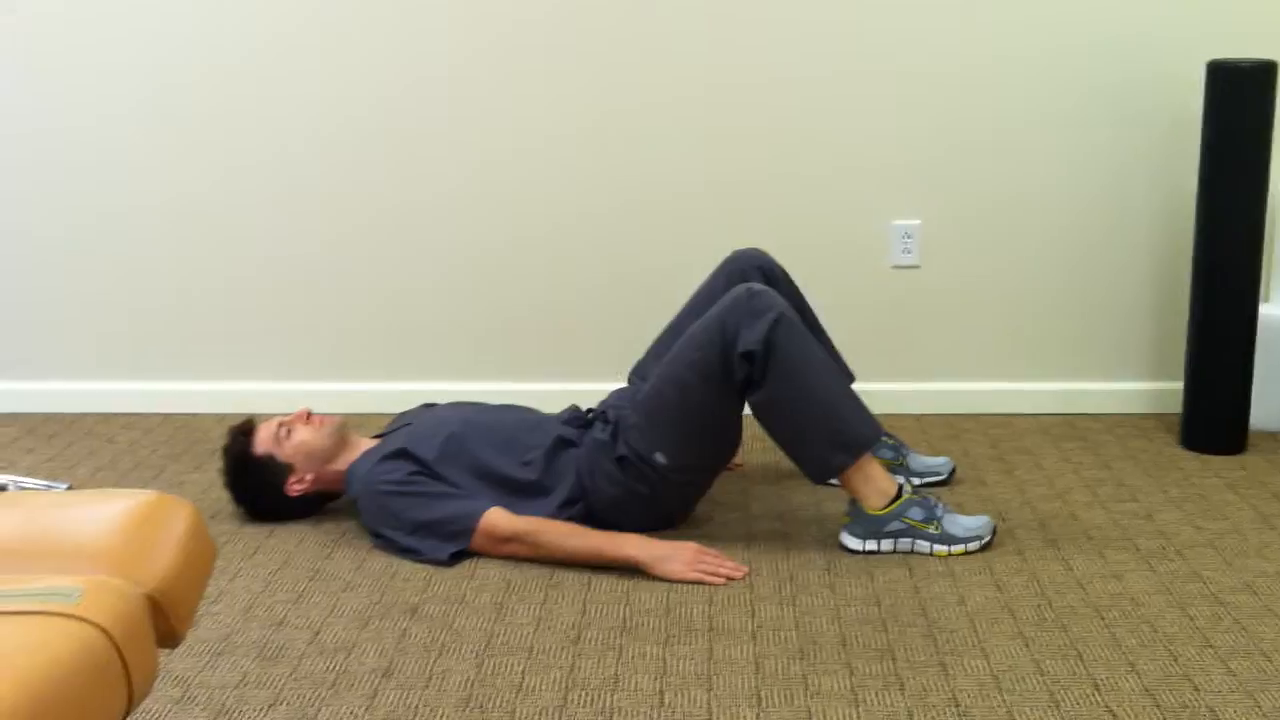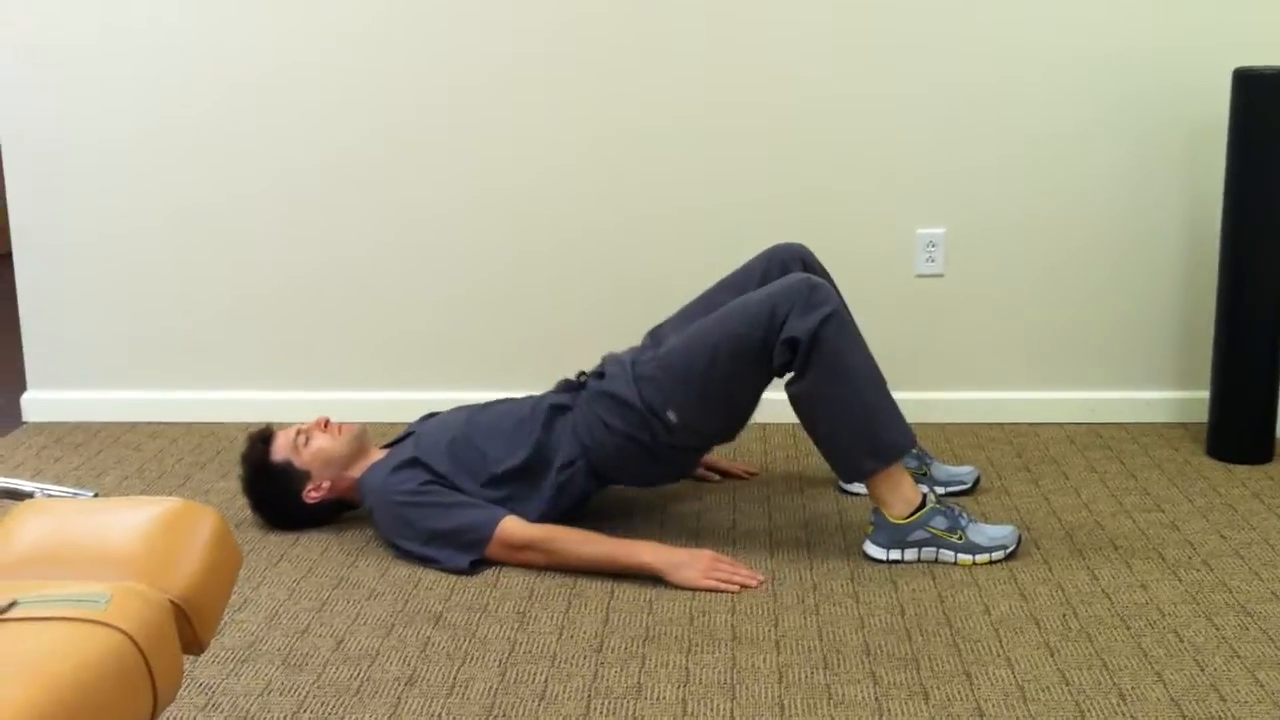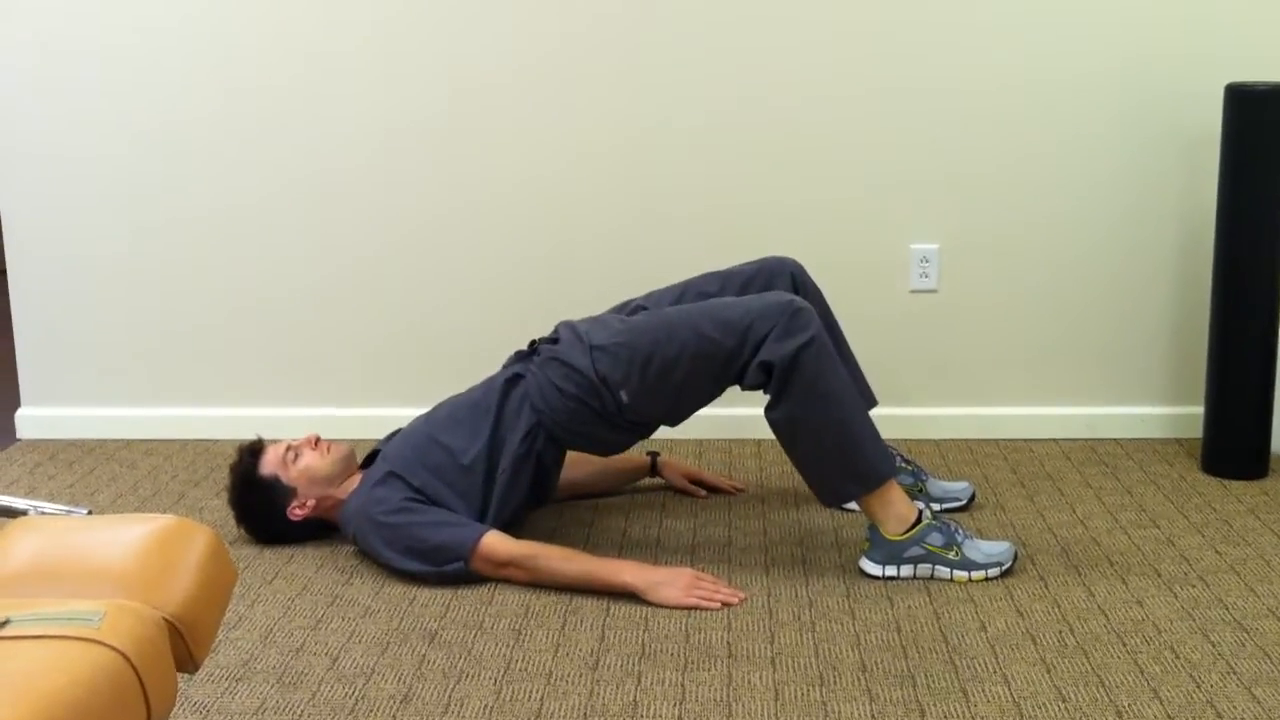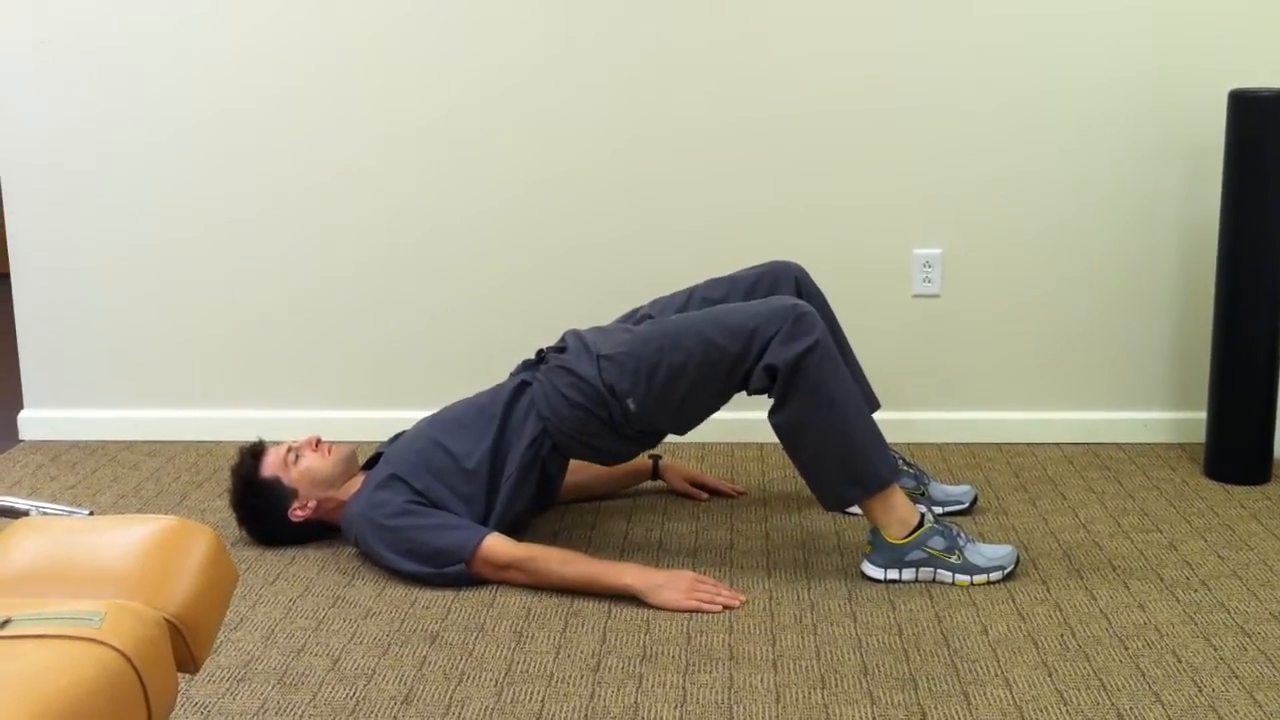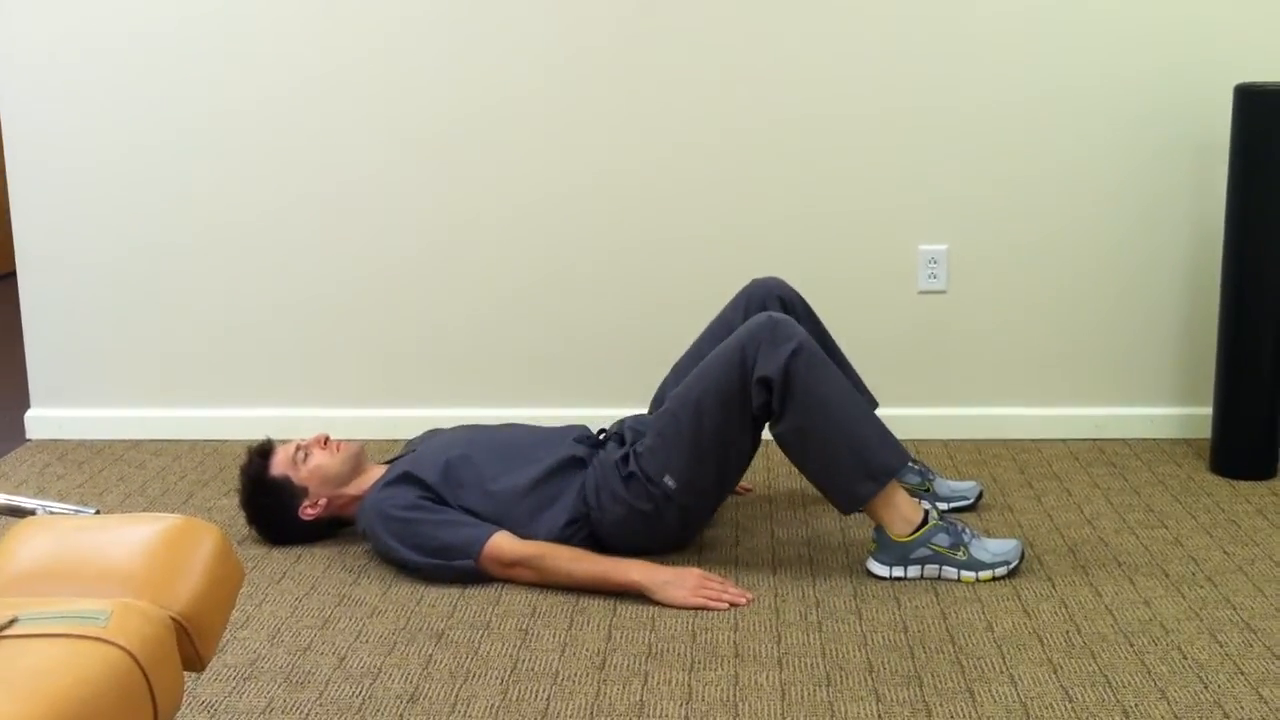
dt=1s
person 1, frame 1
left shoulder: (403, 434)
right shoulder: (381, 488)
right elbow: (507, 533)
left wrist: (692, 422)
right wrist: (645, 551)
left hip: (608, 425)
right hip: (624, 475)
left knee: (749, 269)
right knee: (753, 315)
left ankle: (863, 445)
right ankle: (881, 506)
person 1, frame 2
left shoulder: (412, 447)
right shoulder: (395, 497)
right elbow: (523, 542)
left wrist: (681, 445)
right wrist: (661, 559)
left hip: (610, 393)
right hip: (619, 428)
left knee: (788, 266)
right knee: (802, 306)
left ankle: (882, 453)
right ankle: (903, 514)
person 1, frame 3
left shoulder: (388, 466)
right shoulder: (376, 515)
right elbow: (505, 557)
left wrist: (651, 467)
right wrist: (642, 578)
left knee: (778, 280)
right knee: (780, 326)
left ankle: (871, 463)
right ankle: (898, 530)
person 1, frame 4
left shoulder: (391, 469)
right shoulder: (378, 518)
right elbow: (506, 560)
left wrist: (652, 468)
right wrist: (642, 580)
left knee: (782, 284)
right knee: (787, 331)
left ankle: (875, 467)
right ankle: (900, 533)
person 1, frame 5
left shoulder: (418, 459)
right shoulder: (390, 515)
right elbow: (513, 557)
left wrist: (702, 456)
right wrist: (650, 578)
left hip: (623, 447)
right hip: (633, 500)
left knee: (768, 299)
right knee: (771, 342)
left ankle: (891, 471)
right ankle: (906, 532)
